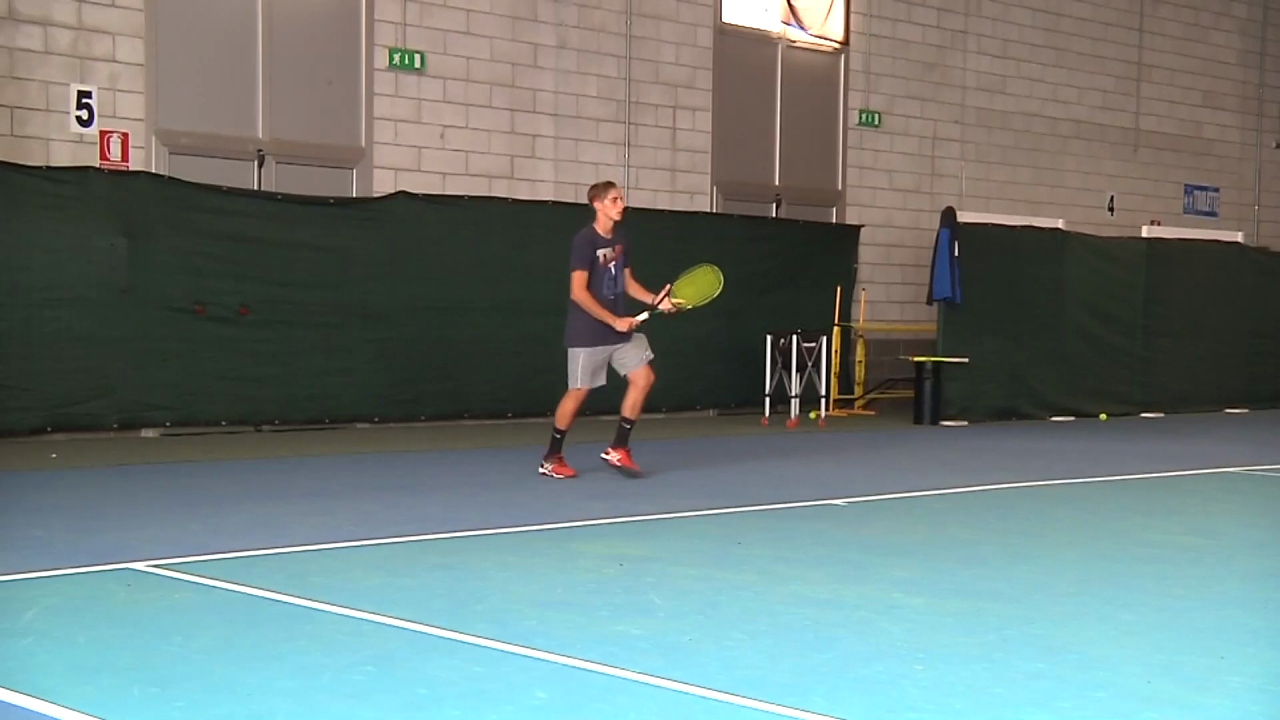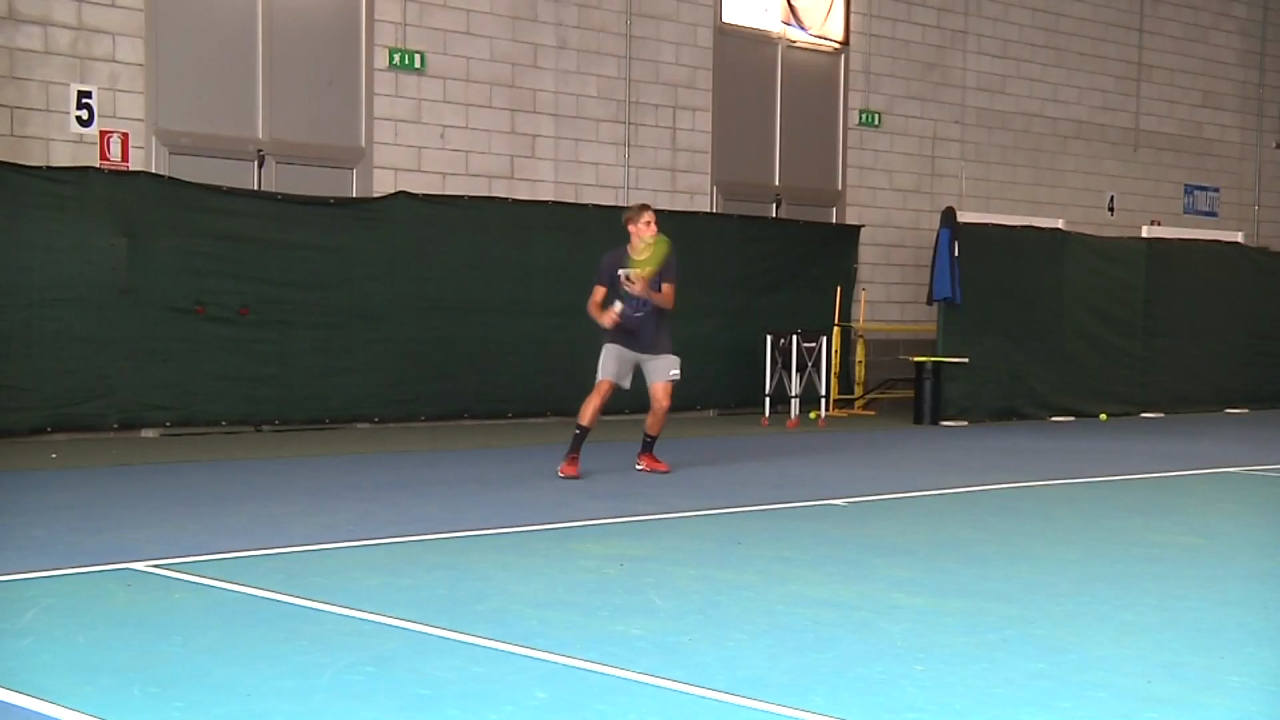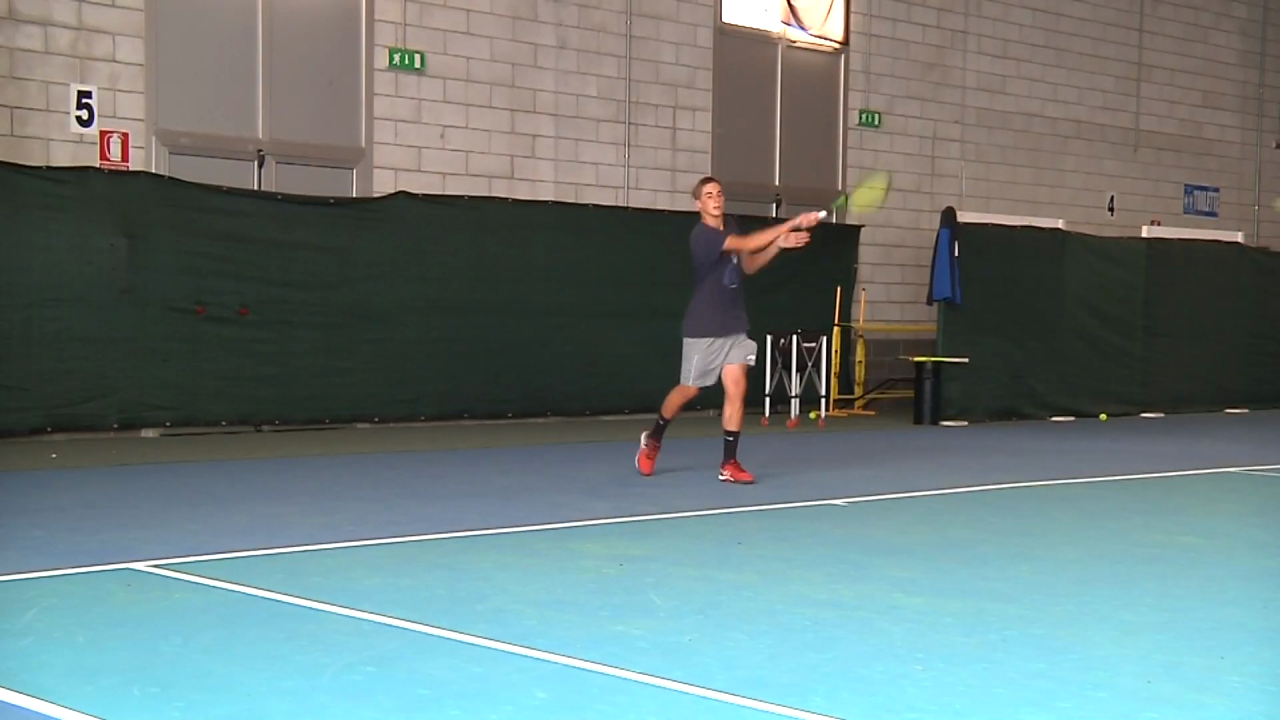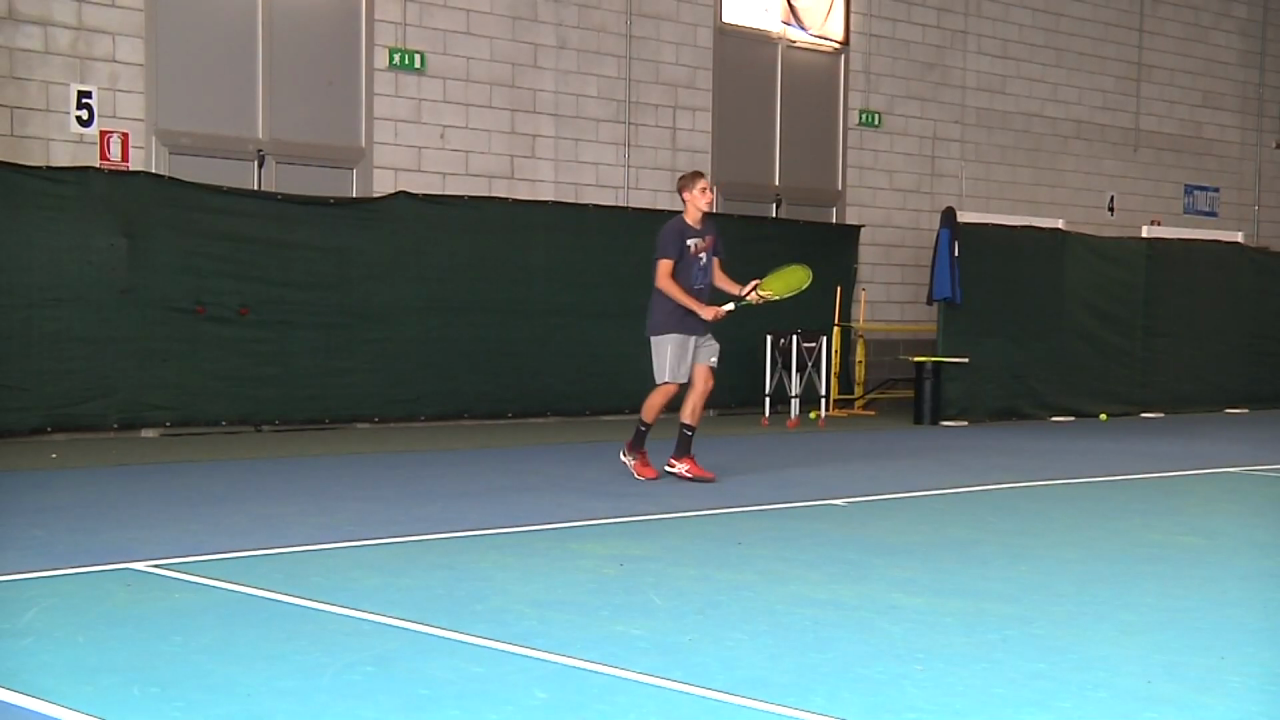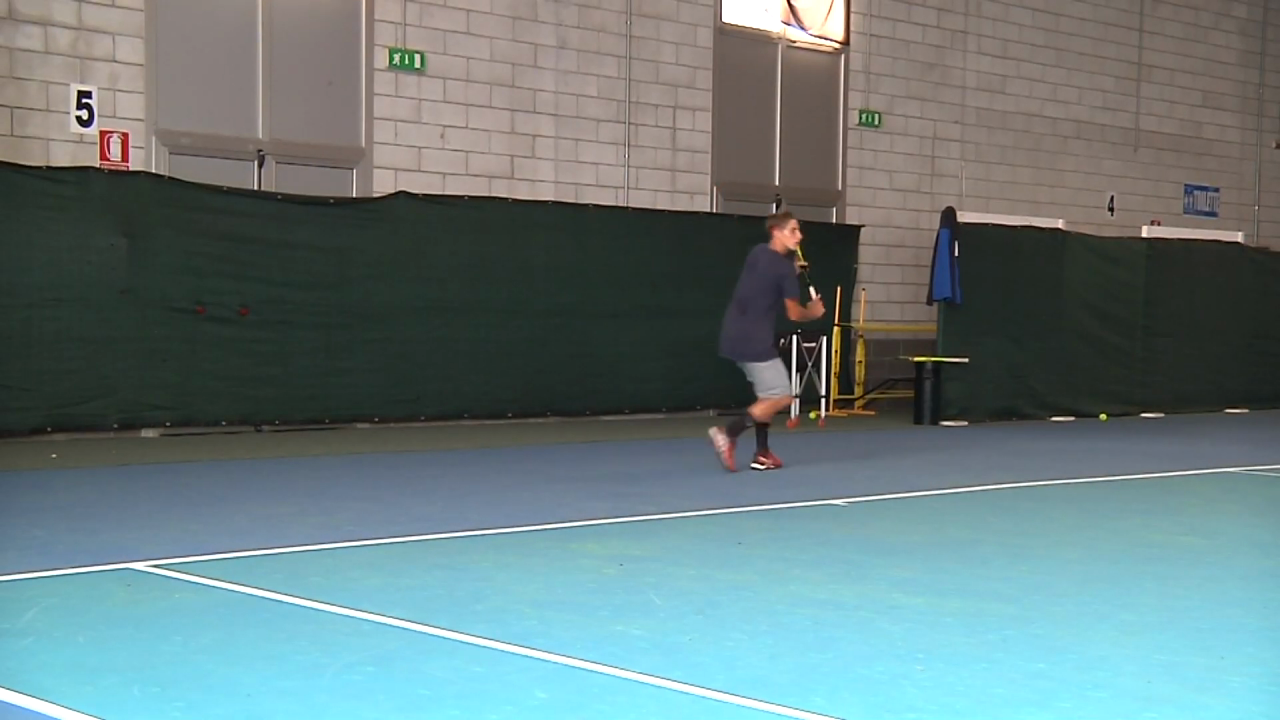
dt=1s
person 1, frame 1
left shoulder: (620, 238)
right shoulder: (584, 241)
right elbow: (578, 292)
left wrist: (655, 300)
right wrist: (614, 320)
left hip: (619, 330)
right hip: (588, 332)
left knee: (644, 378)
right knee: (579, 391)
left ankle: (618, 447)
right ankle: (551, 457)
person 1, frame 2
left shoulder: (666, 257)
right shoulder: (612, 261)
left elbow: (668, 302)
right elbow: (593, 302)
left wrist: (646, 292)
right wrist: (601, 316)
left hip: (657, 344)
right hip: (619, 340)
left knee: (662, 403)
right knee: (602, 388)
left ankle: (645, 454)
right ankle: (572, 455)
person 1, frame 3
left shoulder: (730, 228)
right shoulder: (702, 235)
left elbow: (746, 266)
right elbow: (749, 244)
left wrist: (780, 244)
right wrist: (791, 225)
left hip: (734, 325)
right hip: (704, 327)
left knee: (736, 389)
right knee: (689, 389)
left ankle: (730, 464)
right ankle: (652, 439)
person 1, frame 4
left shoulder: (710, 230)
right shoulder: (673, 230)
left elbow: (716, 275)
right elbow: (662, 279)
left wrist: (742, 291)
right wrist: (700, 308)
left hip: (697, 324)
right hip: (669, 321)
left knee: (703, 384)
right knee: (669, 386)
left ankle: (680, 459)
right ankle: (634, 449)
person 1, frame 5
left shoulder: (758, 252)
right shoulder: (784, 268)
right elbow: (795, 314)
right wrist: (813, 311)
left hip: (732, 337)
right hip: (754, 341)
left knee: (769, 390)
right knee: (781, 398)
left ankle: (762, 453)
right ankle: (727, 433)
